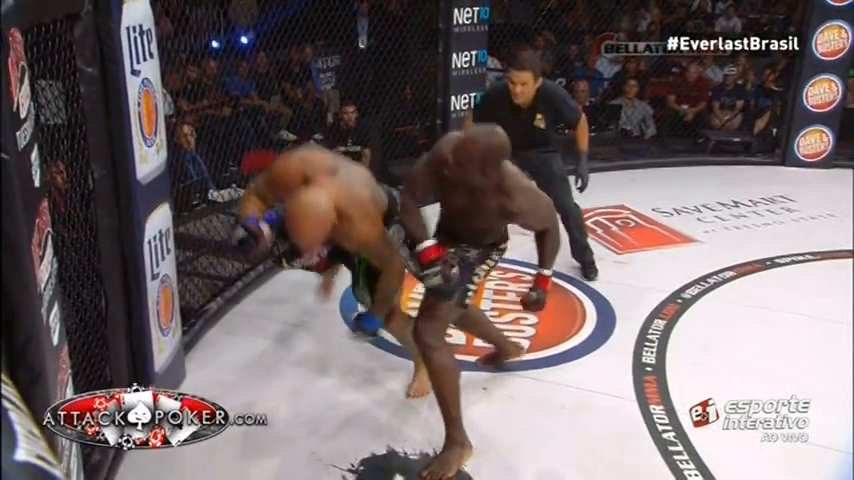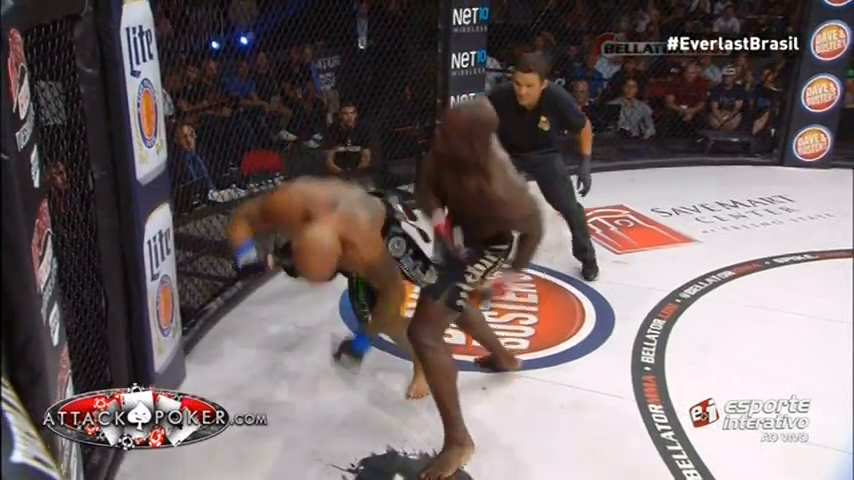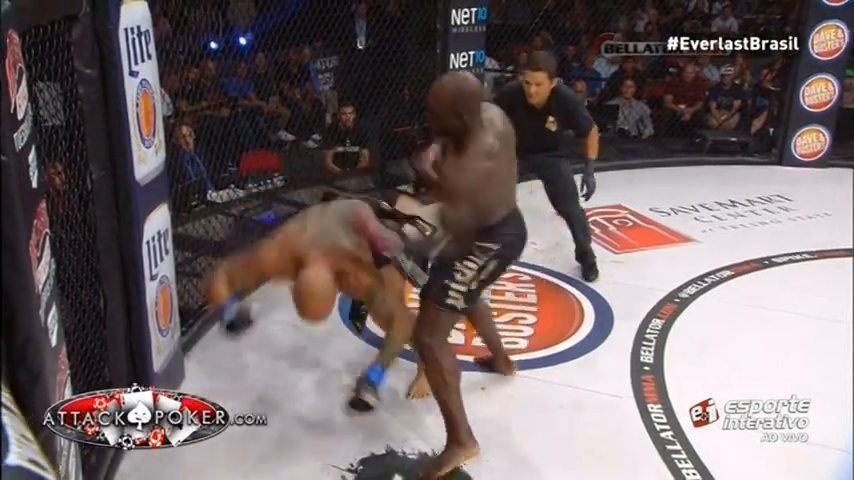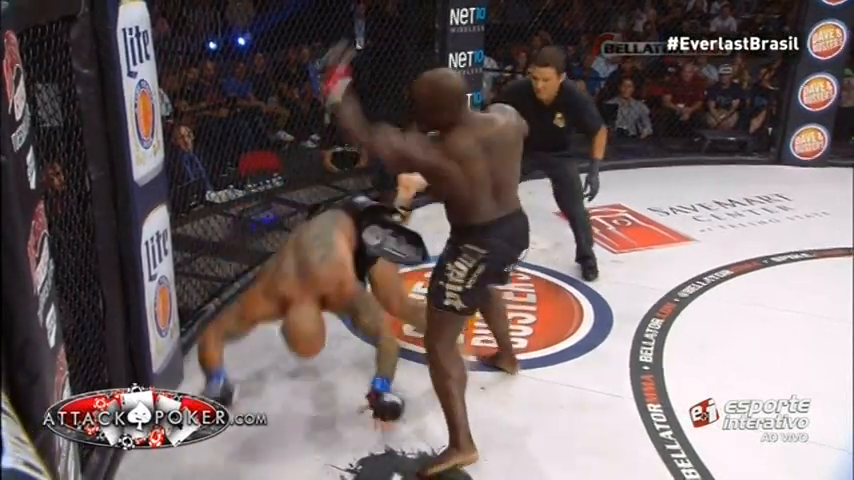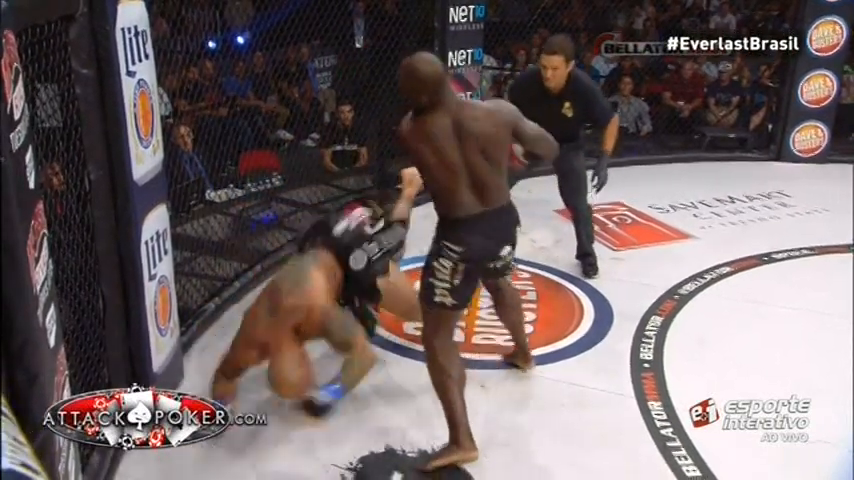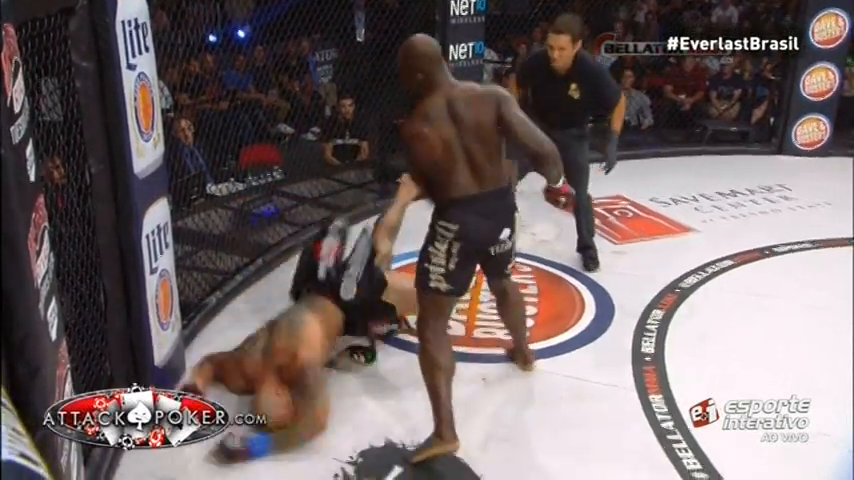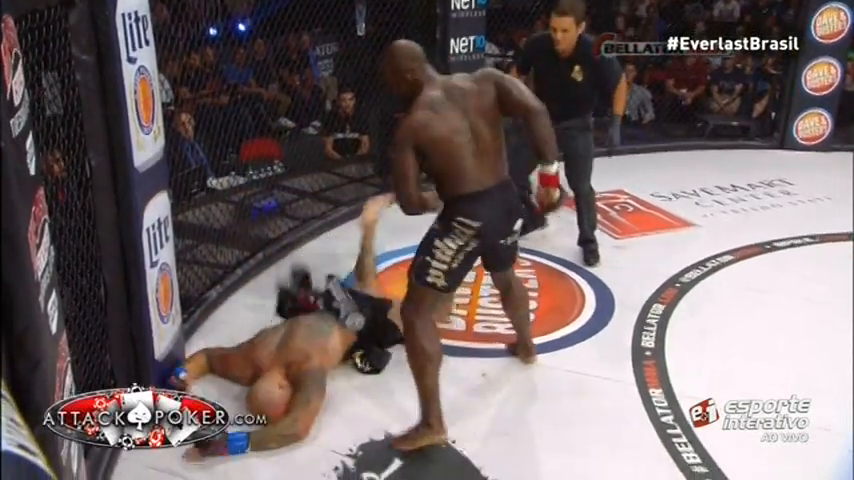
dt=0.2s
person 1, frame 1
left shoulder: (516, 197)
right shoulder: (450, 150)
left elbow: (549, 225)
right elbow: (409, 197)
left wrist: (542, 279)
right wrist: (429, 252)
left hip: (478, 247)
right hip: (446, 233)
left knee: (427, 332)
right knee: (450, 307)
left ankle: (457, 443)
right ankle: (506, 348)
person 1, frame 2
left shoulder: (501, 187)
right shoulder: (457, 140)
left elbow: (533, 229)
right elbow: (427, 181)
left wrist: (509, 279)
right wrist: (440, 223)
left hip: (482, 246)
right hip: (459, 231)
left knee: (424, 333)
right knee: (454, 303)
left ankle: (458, 443)
right ankle: (502, 357)
person 1, frame 3
left shoulder: (462, 172)
right shoulder: (488, 113)
left elbow: (452, 238)
right wrist: (432, 154)
left hip: (484, 243)
right hip: (505, 225)
left knee: (429, 335)
right knee: (468, 298)
left ankle: (460, 440)
right ankle: (500, 357)
person 1, frame 4
left shoulder: (433, 153)
right shoulder: (507, 116)
left elbow: (364, 136)
left wrist: (337, 88)
left hip: (477, 244)
right hip: (516, 227)
left knee: (438, 342)
right knee: (485, 288)
left ankle: (461, 445)
right ankle: (507, 355)
person 1, frame 5
left shoulder: (413, 133)
right shoulder: (499, 113)
right elbow: (549, 148)
left wrist: (454, 86)
left hip: (458, 239)
right hip: (503, 223)
left knee: (437, 337)
right knee: (499, 284)
left ankle: (461, 441)
right ankle: (522, 352)
person 1, frame 6
left shoulder: (413, 127)
right shoulder: (491, 97)
left elbow: (428, 190)
right elbow: (541, 148)
right wrist: (557, 183)
left hip: (455, 223)
right hip: (500, 211)
left knee: (431, 323)
right knee: (501, 282)
left ankle: (444, 432)
right ankle: (523, 350)
person 1, frame 7
left shoulder: (410, 127)
right shoulder: (485, 81)
left elbow: (411, 203)
right elbow: (536, 112)
left wrist: (429, 201)
right wrist: (549, 171)
left hip: (466, 218)
right hip: (507, 201)
left knee: (415, 312)
right knee: (505, 276)
left ankle: (431, 423)
right ankle: (526, 345)
person 2, frame 1
left shoulder: (357, 225)
right shoulder: (290, 171)
left elbow: (393, 267)
right elbow: (257, 196)
left wrist: (374, 315)
right wrist: (252, 225)
left hip: (380, 221)
left knee: (383, 314)
left ankle: (423, 363)
right ankle: (329, 271)
person 2, frame 2
left shoulder: (364, 251)
right shoulder: (288, 203)
left elbow: (393, 292)
right elbow: (241, 221)
left wrist: (366, 338)
right wrist: (245, 253)
left hip: (381, 227)
left knee: (385, 314)
left ankle: (422, 366)
person 2, frame 3
left shoulder: (358, 276)
right shoulder: (275, 257)
left elbow: (398, 322)
right elbow: (216, 280)
right wrist: (229, 309)
left hip: (372, 219)
left knee: (390, 312)
person 2, frame 4
left shoulder: (340, 286)
right shoulder: (264, 301)
left elbow: (386, 337)
right elbow: (210, 337)
left wrist: (382, 388)
right wrist: (216, 380)
left hip: (350, 223)
left knee: (397, 305)
person 2, frame 5
left shoulder: (311, 313)
right shoulder: (252, 343)
left elbow: (365, 354)
right elbow: (225, 377)
left wrist: (334, 390)
right wrist: (221, 397)
left hip: (344, 257)
right hip: (320, 253)
person 2, frame 6
left shoulder: (300, 365)
right shoulder: (243, 372)
left elbow: (316, 423)
right elbow: (210, 363)
left wrist: (261, 445)
right wrist: (195, 385)
left hip: (336, 305)
person 2, frame 7
left shoulder: (310, 369)
right shoulder: (251, 359)
left elbow: (298, 430)
right elbow: (204, 356)
left wrist: (234, 444)
right wrist: (180, 379)
left hip: (360, 323)
right hip: (325, 316)
person 3, frame 1
left shoulder: (553, 95)
right shoulder: (494, 95)
left elbow: (580, 121)
right elbow: (473, 122)
left wrist: (582, 161)
left hip: (542, 152)
left knee: (566, 205)
left ankle: (584, 257)
person 3, frame 2
left shoulder: (558, 99)
right shoulder: (499, 96)
left elbow: (584, 127)
left wrist: (585, 166)
left hip: (544, 154)
right hip: (506, 152)
left knee: (569, 206)
left ankle: (586, 256)
person 3, frame 3
left shoulder: (567, 100)
right shoulder: (508, 95)
left elbow: (591, 132)
left wrist: (589, 170)
left hip: (550, 156)
left knee: (571, 209)
left ankle: (586, 257)
person 3, frame 4
left shoulder: (575, 98)
right shoulder: (517, 91)
left elbow: (599, 131)
left wrist: (594, 171)
left hip: (557, 154)
left knee: (575, 209)
left ankle: (587, 257)
person 3, frame 5
left shoulder: (585, 88)
right shoulder: (527, 81)
left elbow: (611, 122)
left wrist: (603, 162)
left hip: (567, 145)
left knee: (578, 203)
left ankle: (586, 254)
person 3, frame 6
left shoulder: (592, 70)
right shoulder: (535, 62)
left elbow: (618, 103)
right elbow: (519, 87)
left wrist: (611, 143)
left hip: (572, 133)
right hip: (536, 126)
left knee: (578, 193)
left ankle: (587, 247)
person 3, frame 7
left shoulder: (595, 53)
right shoulder: (537, 45)
left elbow: (620, 84)
right elbow: (518, 74)
left wrist: (615, 124)
left hip: (576, 124)
left knee: (580, 185)
left ankle: (588, 242)
